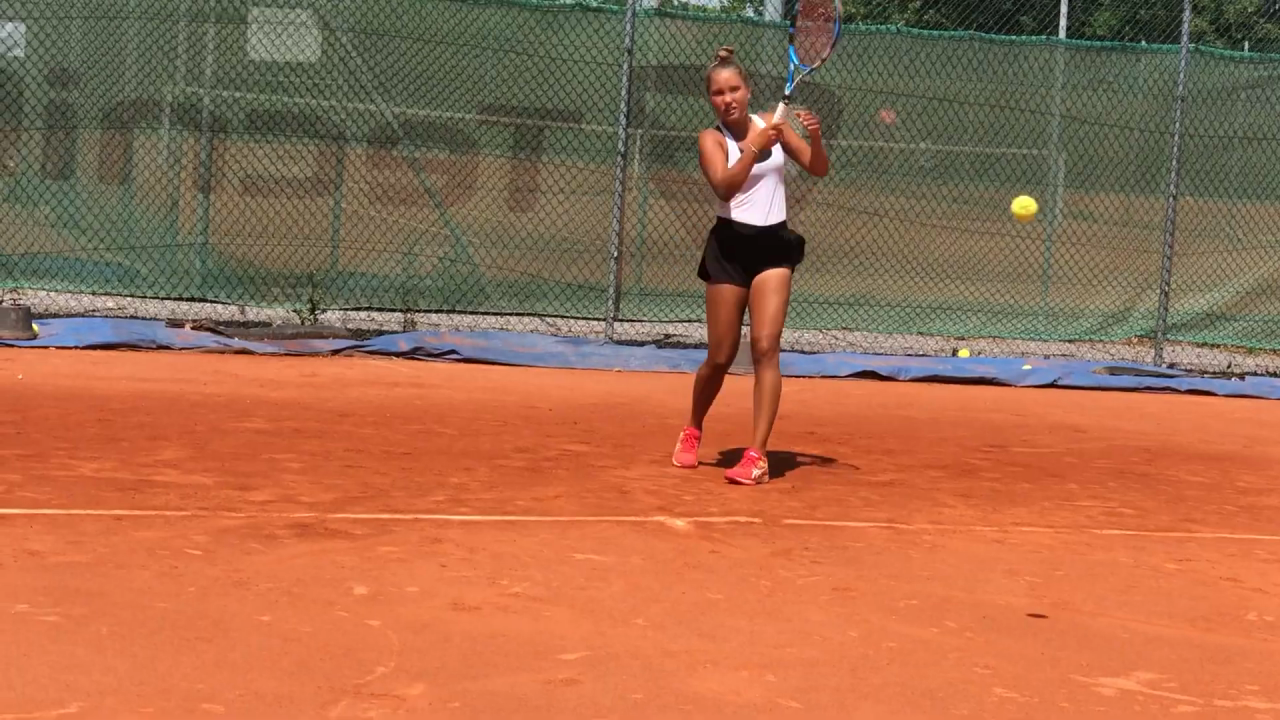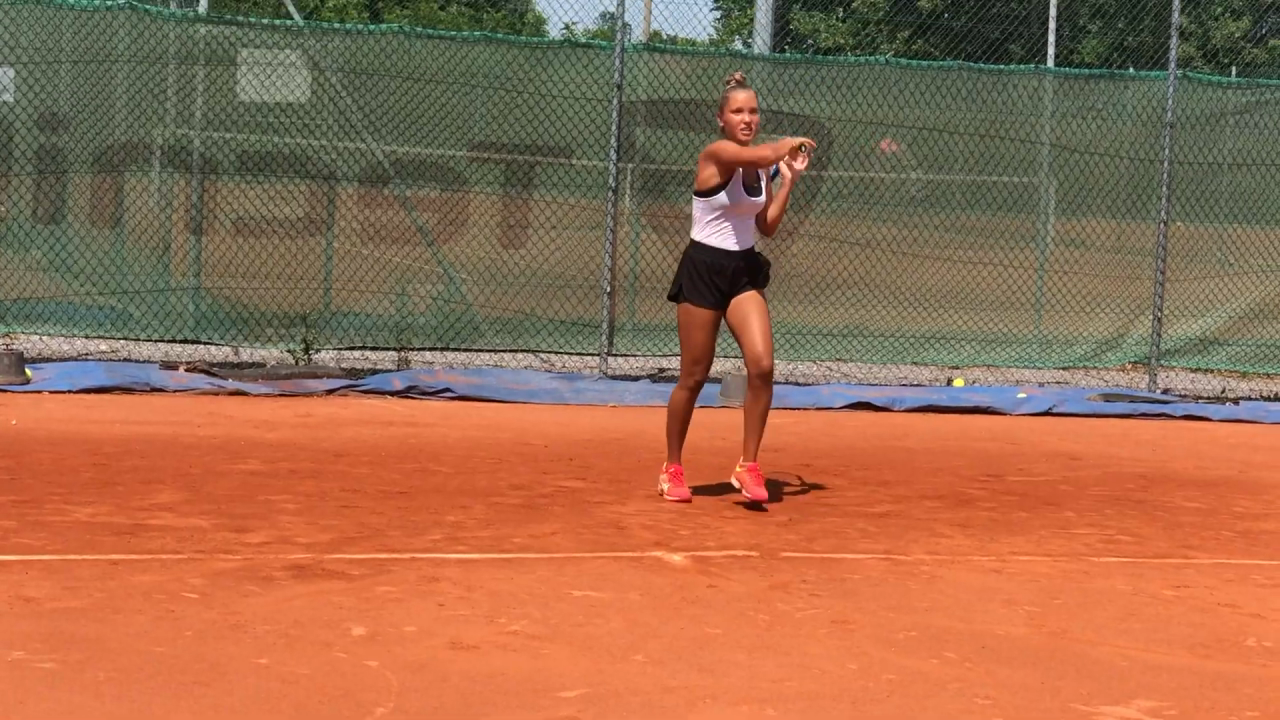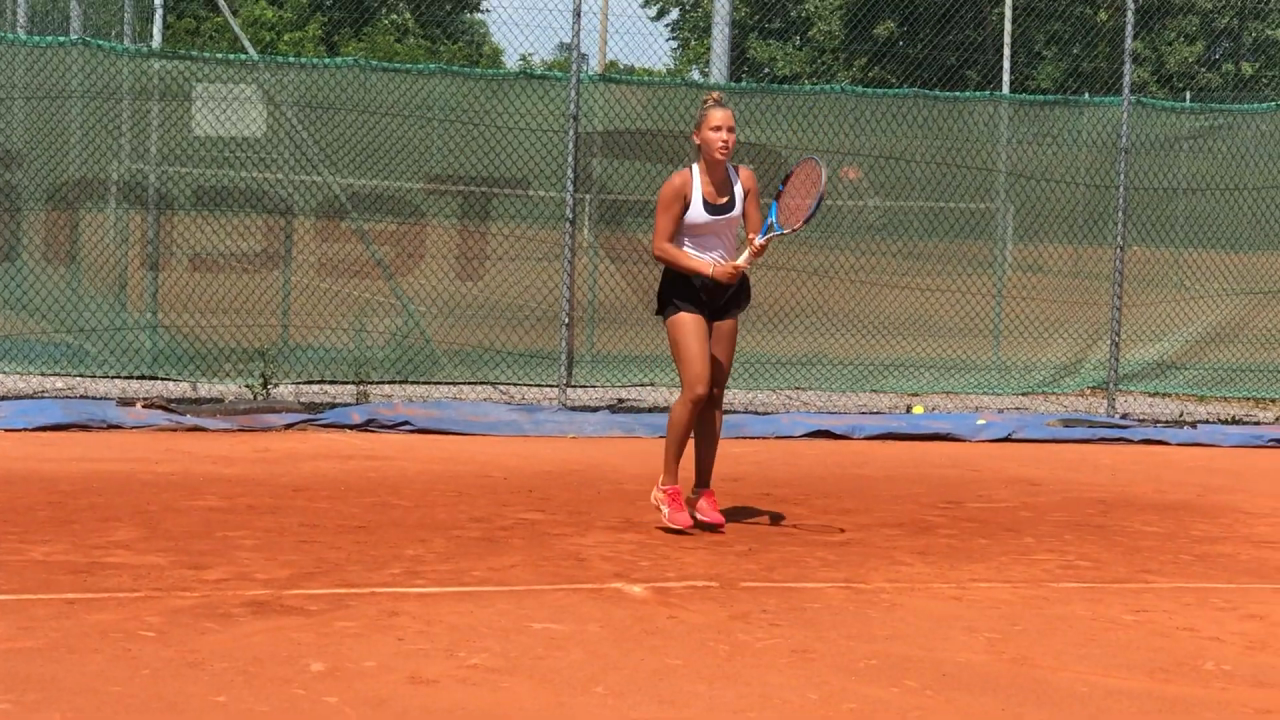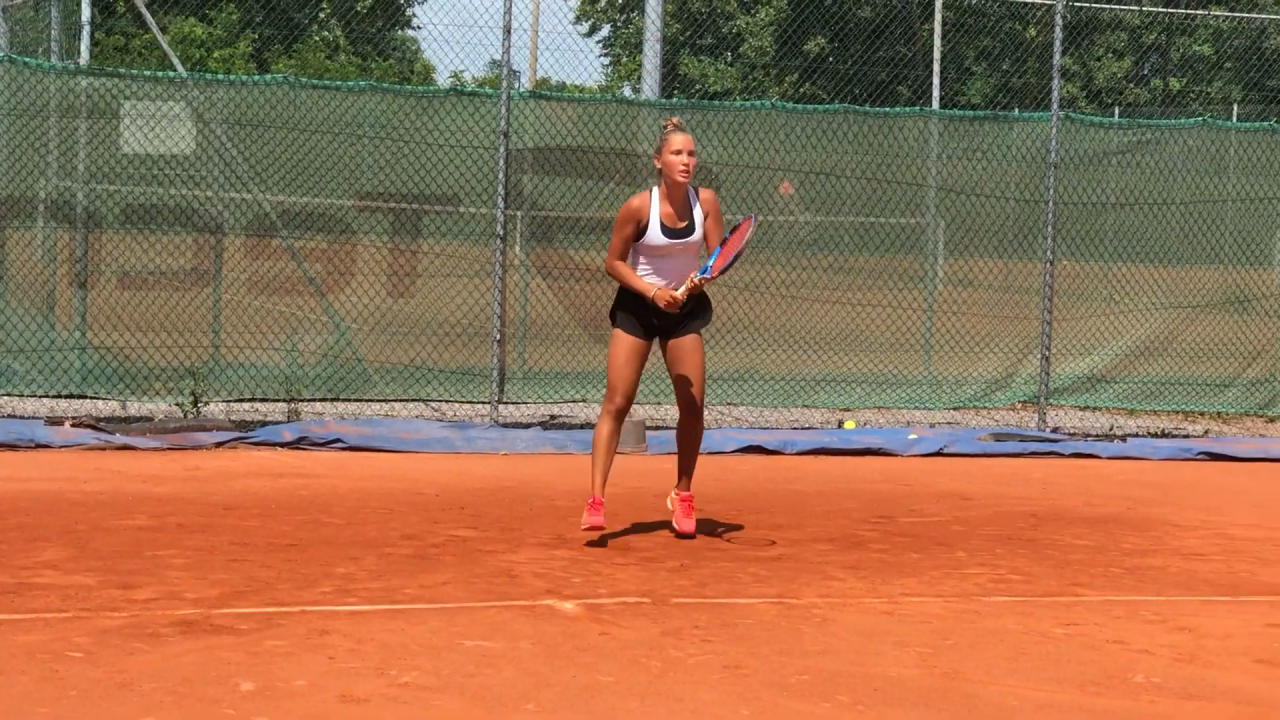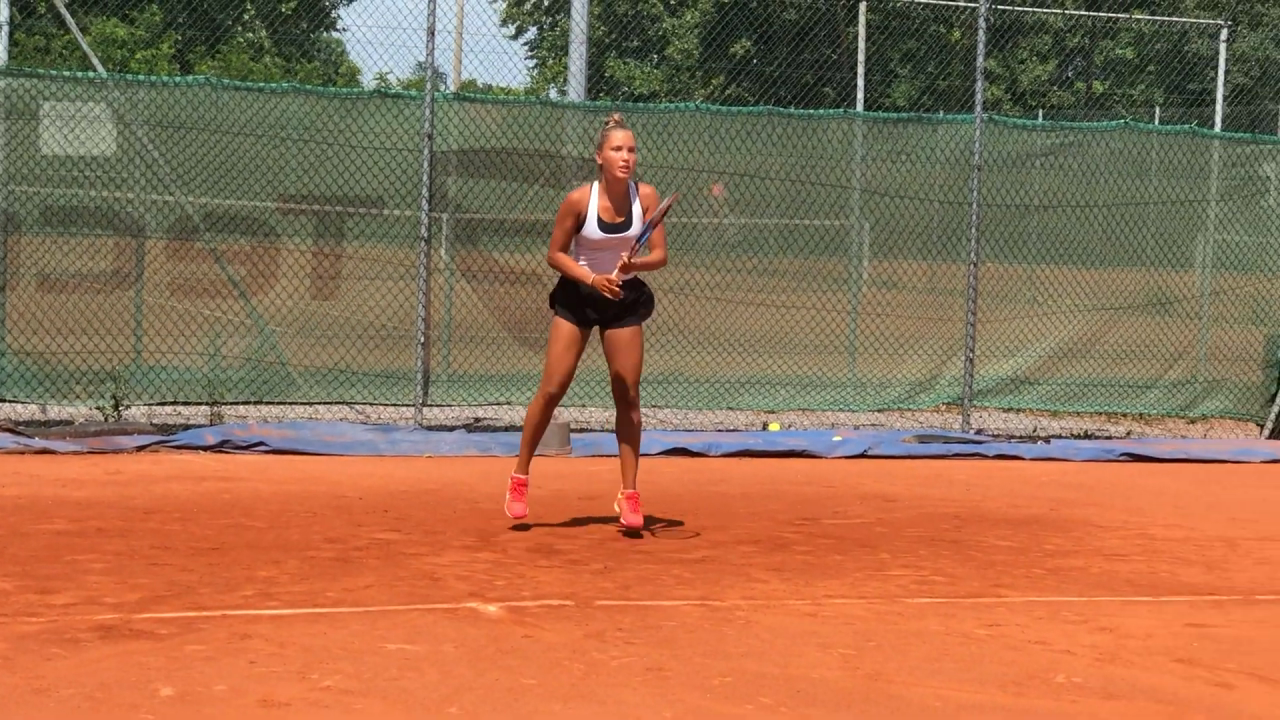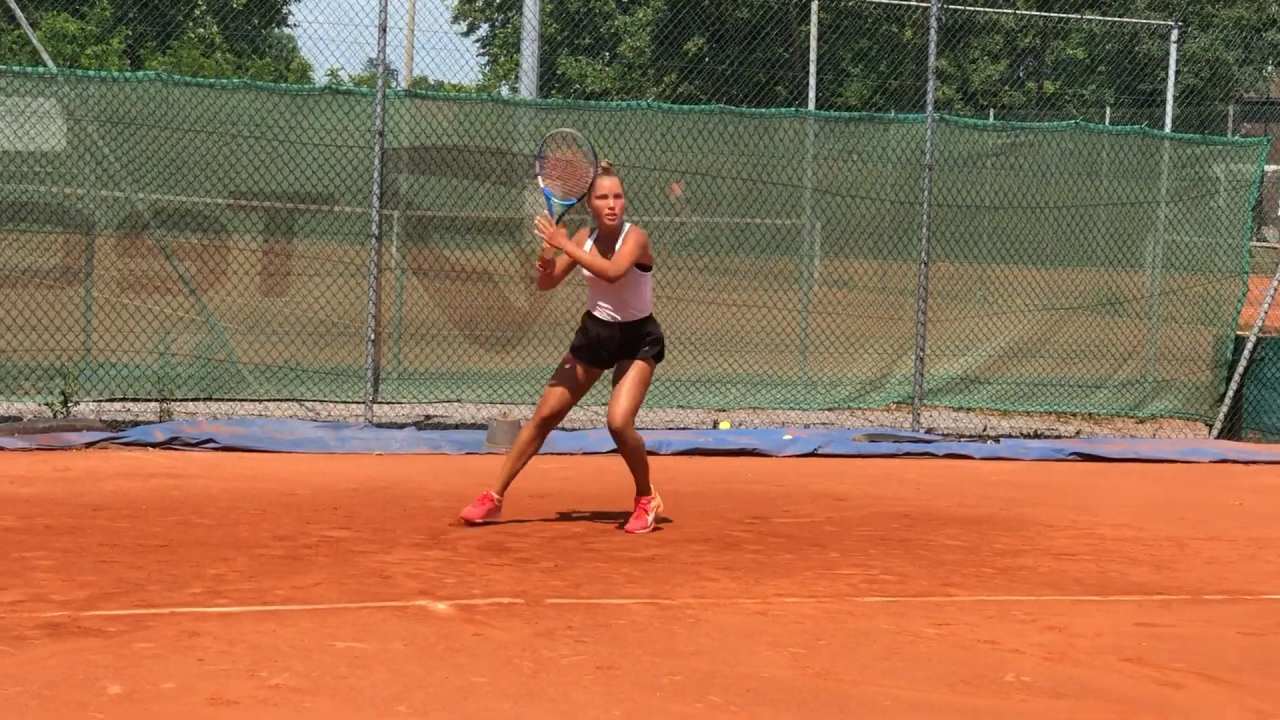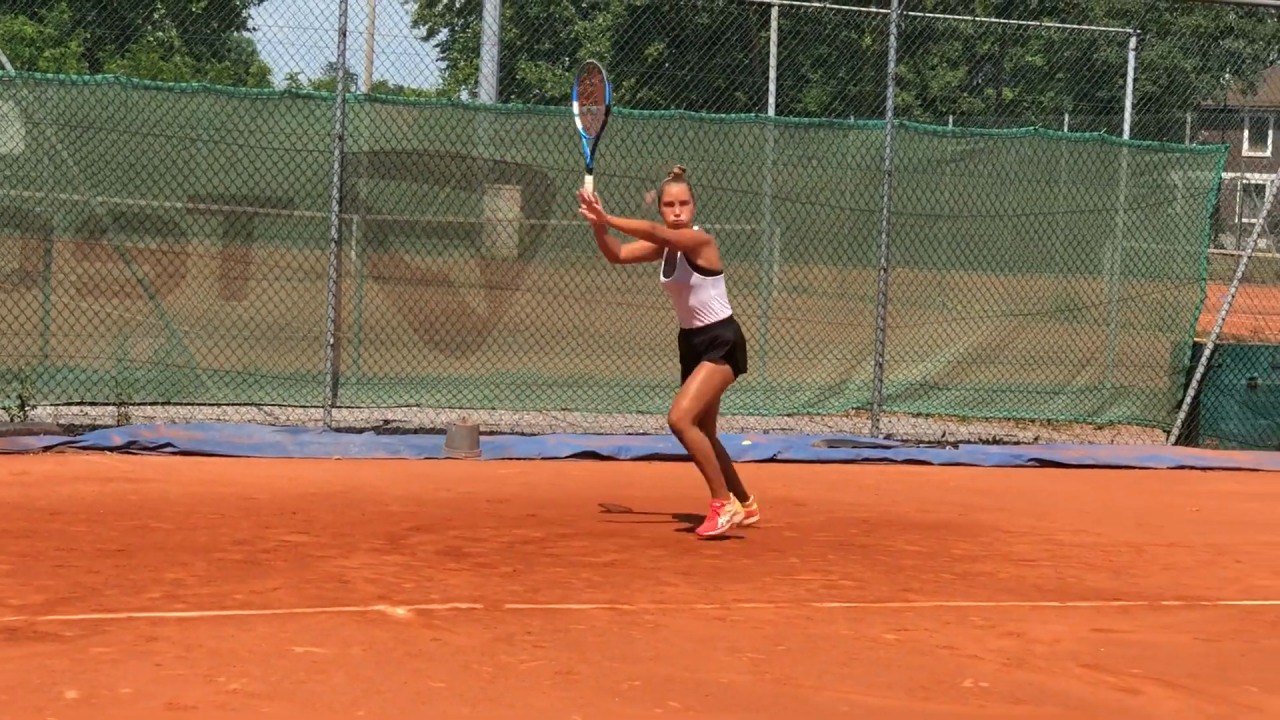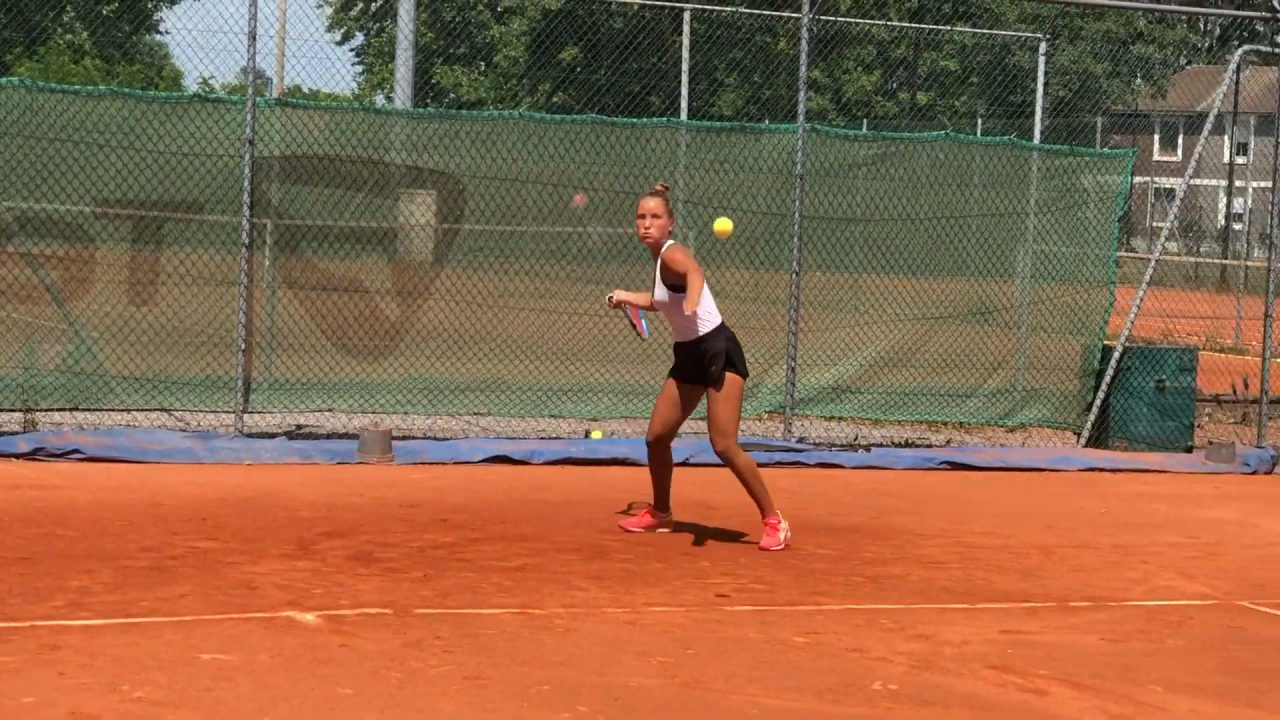
dt=0.4s
person 1, frame 1
left shoulder: (771, 124)
right shoulder: (711, 139)
left elbow: (819, 169)
right elbow: (725, 184)
left wrist: (815, 136)
right wrist: (756, 144)
left hip: (774, 244)
right hip: (730, 247)
left knee: (766, 348)
right knee: (720, 358)
left ankle: (757, 455)
right ankle: (692, 431)
person 1, frame 2
left shoulder: (758, 164)
right shoulder: (716, 154)
left elbow: (767, 227)
right elbow: (761, 154)
left wrist: (791, 176)
right wrist: (793, 144)
left hip: (744, 270)
right hip: (704, 269)
left knee: (762, 365)
right knee: (694, 378)
left ankle: (748, 467)
right ankle: (672, 469)
person 1, frame 3
left shoulder: (744, 179)
right shoulder: (680, 183)
left elbow: (753, 237)
right elbow: (660, 247)
left wrist: (755, 249)
right wrist: (709, 267)
left hip: (725, 291)
right hip: (684, 288)
left knee: (714, 395)
right knee: (697, 390)
left ankle: (701, 493)
right ankle: (668, 488)
person 1, frame 4
left shoulder: (706, 201)
right shoulder: (637, 206)
right elbow: (613, 261)
left wrist: (703, 278)
right wrist: (652, 291)
left hip: (685, 309)
right hip: (639, 306)
left knee: (692, 408)
right knee: (616, 404)
left ankle: (682, 494)
right ankle: (597, 502)
person 1, frame 5
left shoulder: (647, 196)
right shoulder: (578, 199)
left elbow: (660, 256)
right elbow: (555, 254)
left wrist: (635, 265)
right wrist: (591, 278)
left hip: (625, 298)
right hip: (577, 296)
left knee: (627, 398)
right knee: (551, 390)
left ankle: (628, 493)
right ankle: (520, 477)
person 1, frame 6
left shoulder: (635, 237)
right shoulder: (584, 237)
left elbow: (611, 271)
right elbow: (545, 284)
left wrist: (564, 246)
right wrist: (546, 264)
left hip: (637, 338)
right hip: (594, 333)
left knee: (619, 422)
right knee: (545, 414)
left ankle: (646, 499)
right ankle: (494, 496)
person 1, frame 7
left shoulder: (699, 240)
right shoulder: (663, 243)
left elbow: (655, 230)
right elbow: (617, 255)
left wrist: (607, 219)
right wrist: (599, 224)
left hip: (720, 342)
right hip: (693, 342)
left knee: (680, 418)
right knee: (701, 434)
left ankle: (724, 501)
right ankle: (743, 504)
person 1, frame 8
left shoulder: (674, 254)
right shoulder: (659, 261)
left elbow: (695, 276)
left wrist: (691, 305)
right wrist: (628, 297)
left hip: (717, 351)
right hip: (687, 355)
left knee: (724, 447)
right knee: (656, 437)
left ankle: (773, 520)
right ankle: (659, 512)
